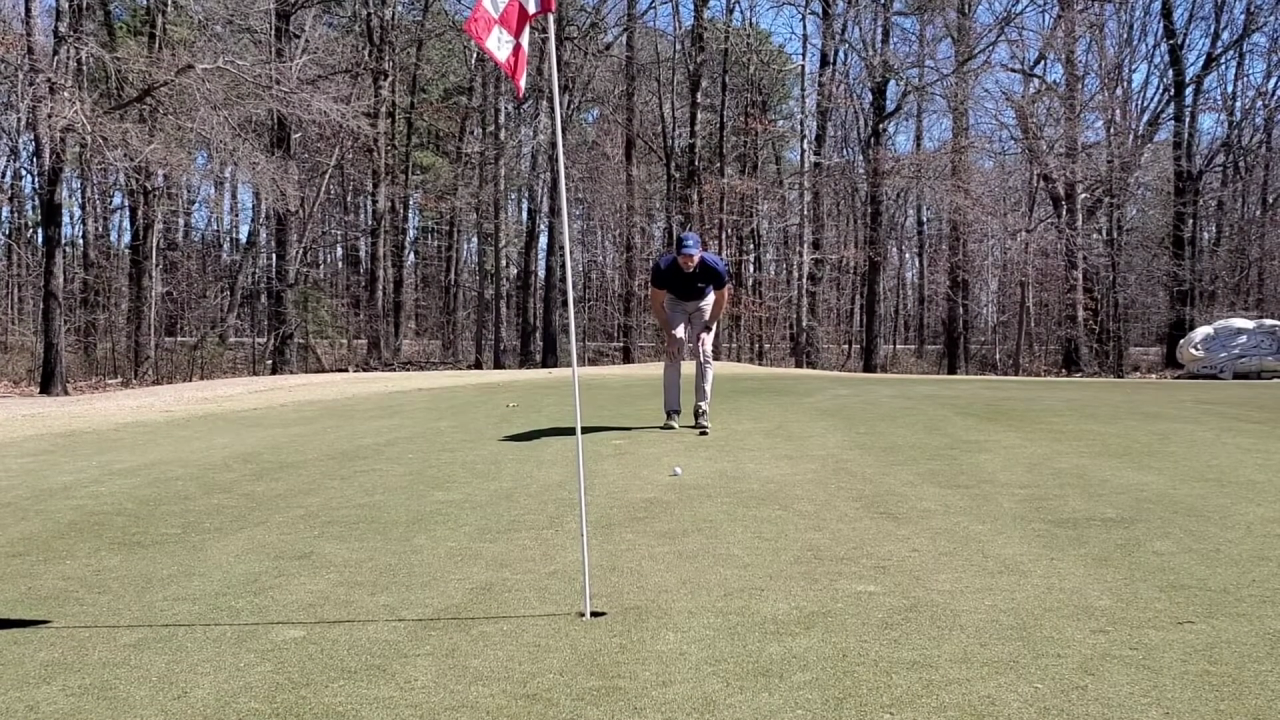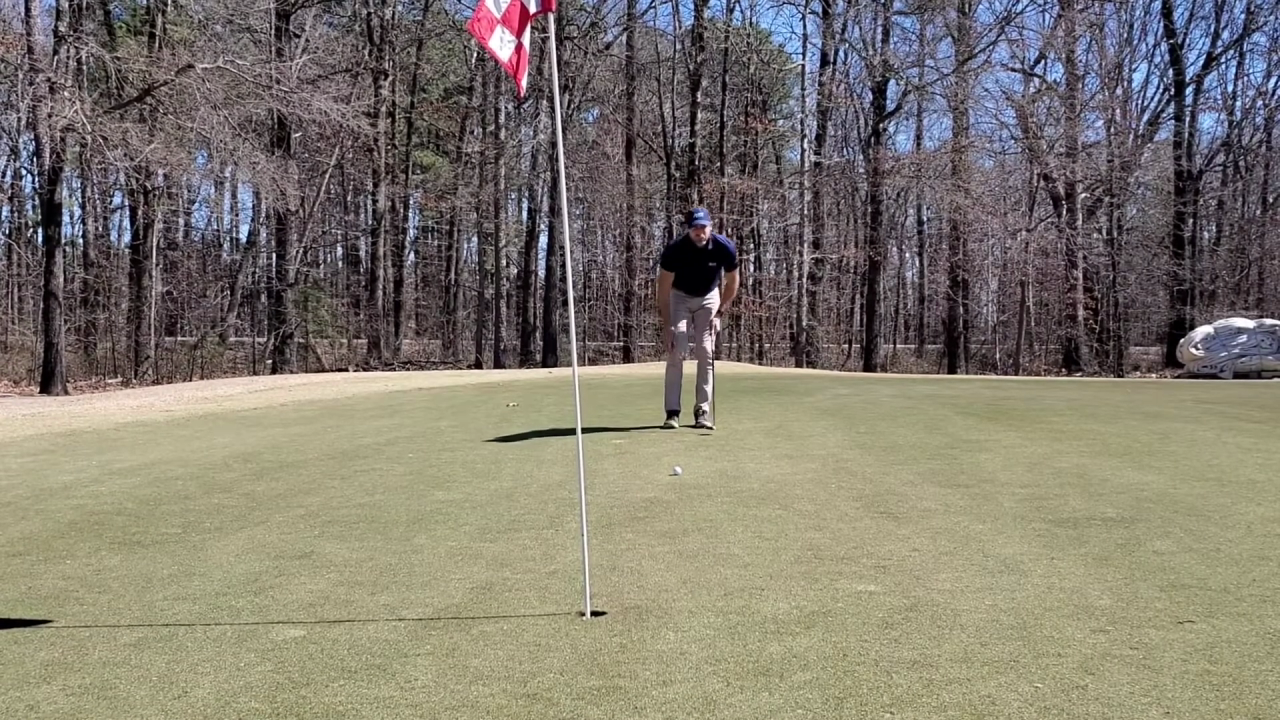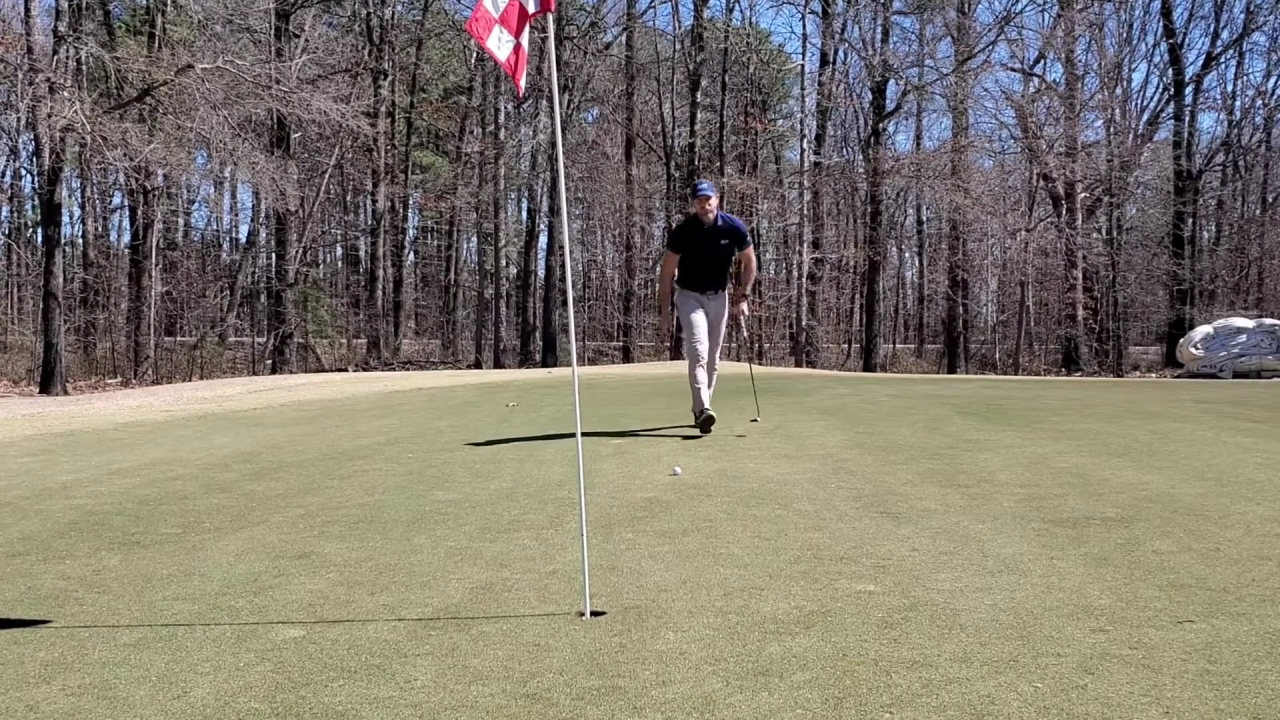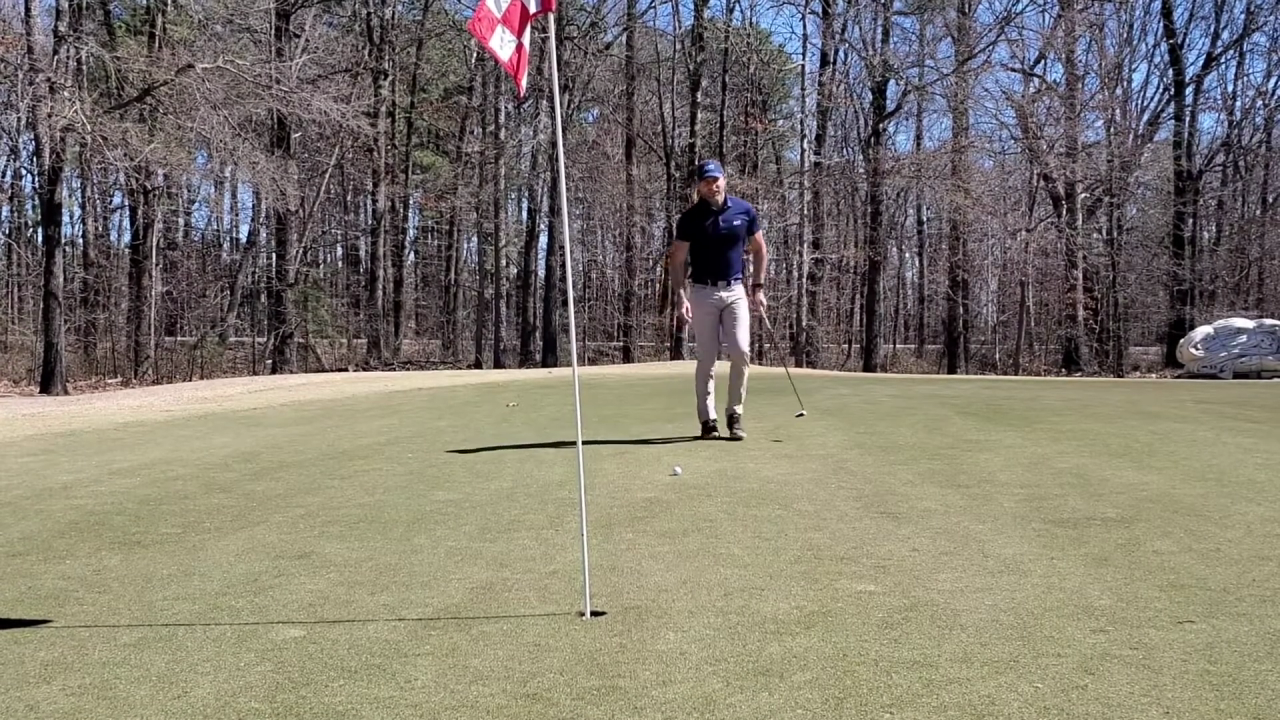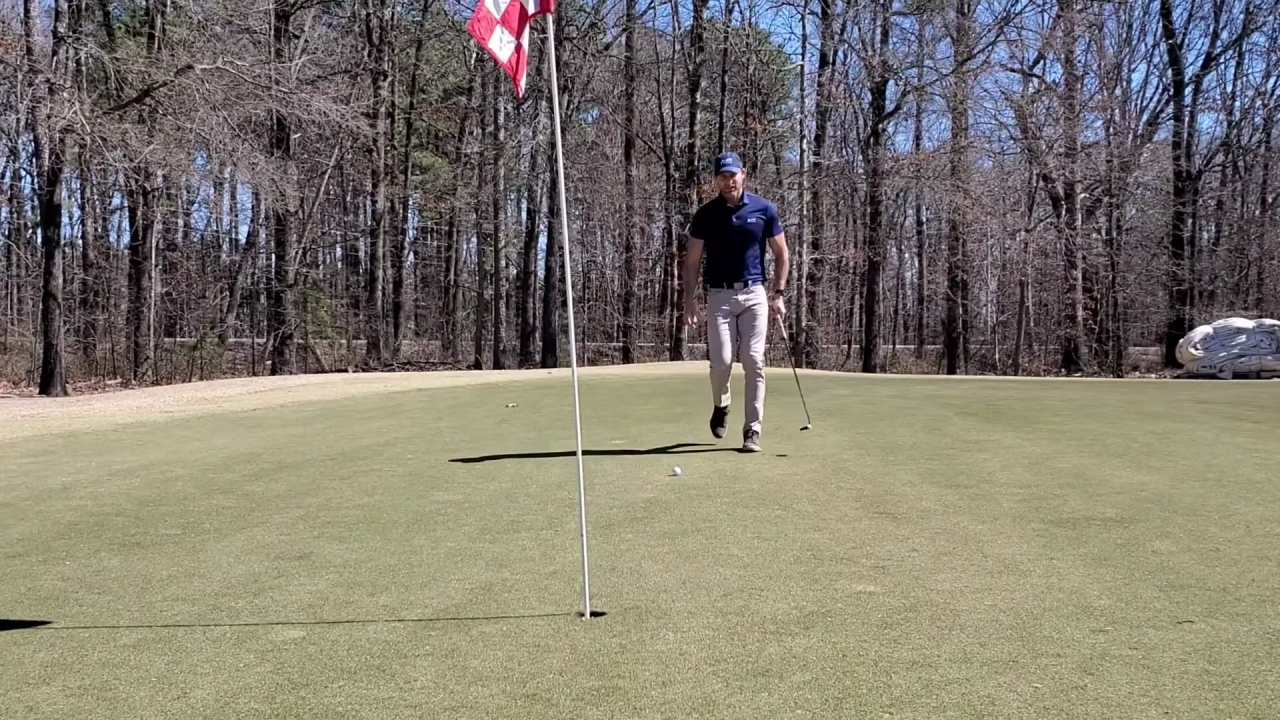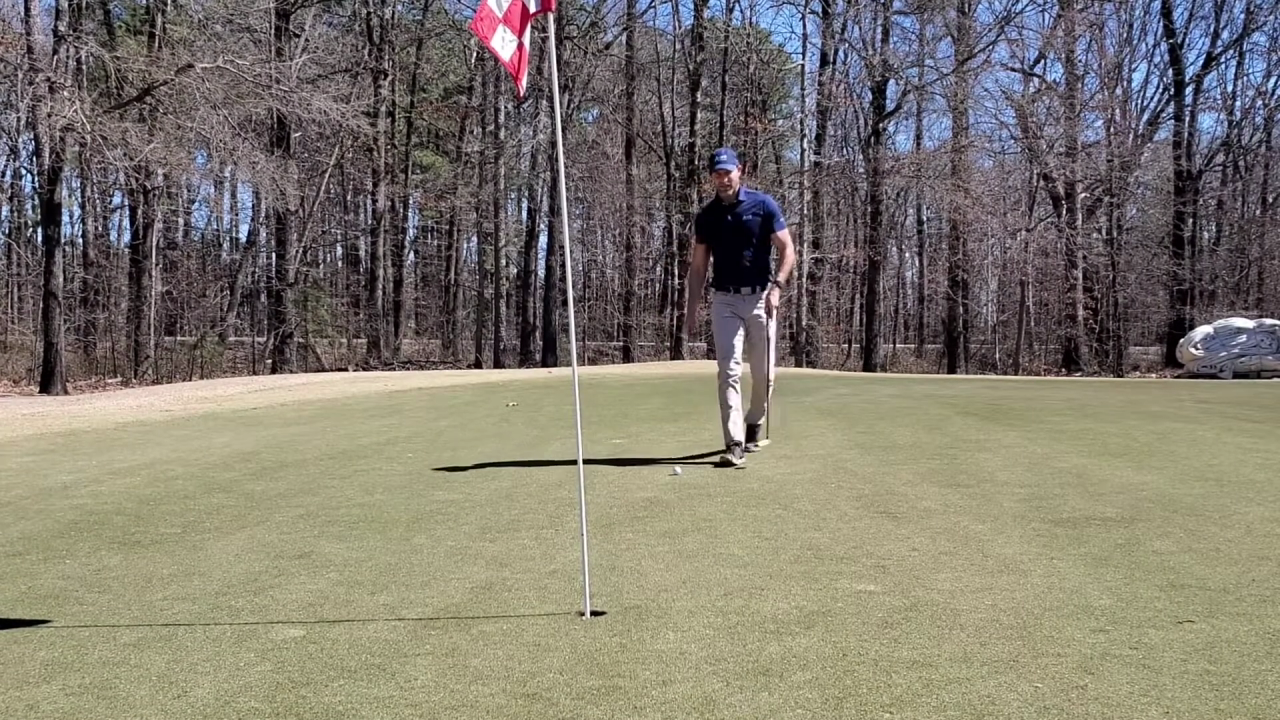
dt=0.4s
person 1, frame 1
left shoulder: (714, 266)
right shoulder: (663, 268)
left elbow: (721, 298)
right elbow: (656, 303)
left wrist: (708, 328)
right wrist: (669, 334)
left hip: (705, 302)
right hip: (675, 302)
left knee: (704, 351)
right knee: (673, 352)
left ankle: (702, 410)
right ankle: (672, 412)
person 1, frame 2
left shoulder: (725, 247)
right shoulder: (674, 250)
left elbow: (732, 282)
right elbow: (663, 289)
left wrist: (719, 314)
right wrist: (667, 327)
left hip: (709, 298)
right hip: (680, 297)
left knee: (705, 351)
right knee: (677, 351)
left ankle: (702, 410)
right ankle: (672, 411)
person 1, frame 3
left shoulder: (734, 226)
right shoulder: (682, 231)
left elbow: (749, 262)
right elbow: (667, 272)
left wrist: (743, 297)
right wrist: (665, 311)
left hip: (719, 298)
right hip: (690, 297)
left knee: (711, 359)
right knee: (698, 352)
left ankle: (700, 408)
right ankle: (704, 412)
person 1, frame 4
left shoulder: (745, 210)
right shoulder: (690, 218)
left elbow: (759, 249)
right elbow: (677, 261)
left wrist: (758, 287)
right wrist: (681, 296)
left hip: (735, 291)
right hip: (703, 292)
left knee: (740, 352)
right knee: (706, 359)
left ankle: (734, 413)
right ankle: (708, 420)
person 1, frame 5
left shoulder: (765, 209)
right shoulder: (705, 215)
left elbow: (781, 253)
right elbow: (692, 260)
left wrist: (778, 294)
right wrist: (689, 300)
left hip: (755, 295)
right hip: (720, 296)
left knee: (753, 362)
right knee: (721, 363)
left ankle: (752, 431)
right ankle: (720, 406)
person 1, frame 6
left shoulder: (764, 204)
right shoulder: (706, 216)
left elbow: (787, 250)
right elbow: (699, 266)
left wrist: (776, 287)
right wrist: (691, 309)
left hip: (762, 299)
right hip: (725, 301)
left knee: (762, 372)
right knee: (729, 371)
left ankle: (754, 423)
right ankle: (735, 444)
